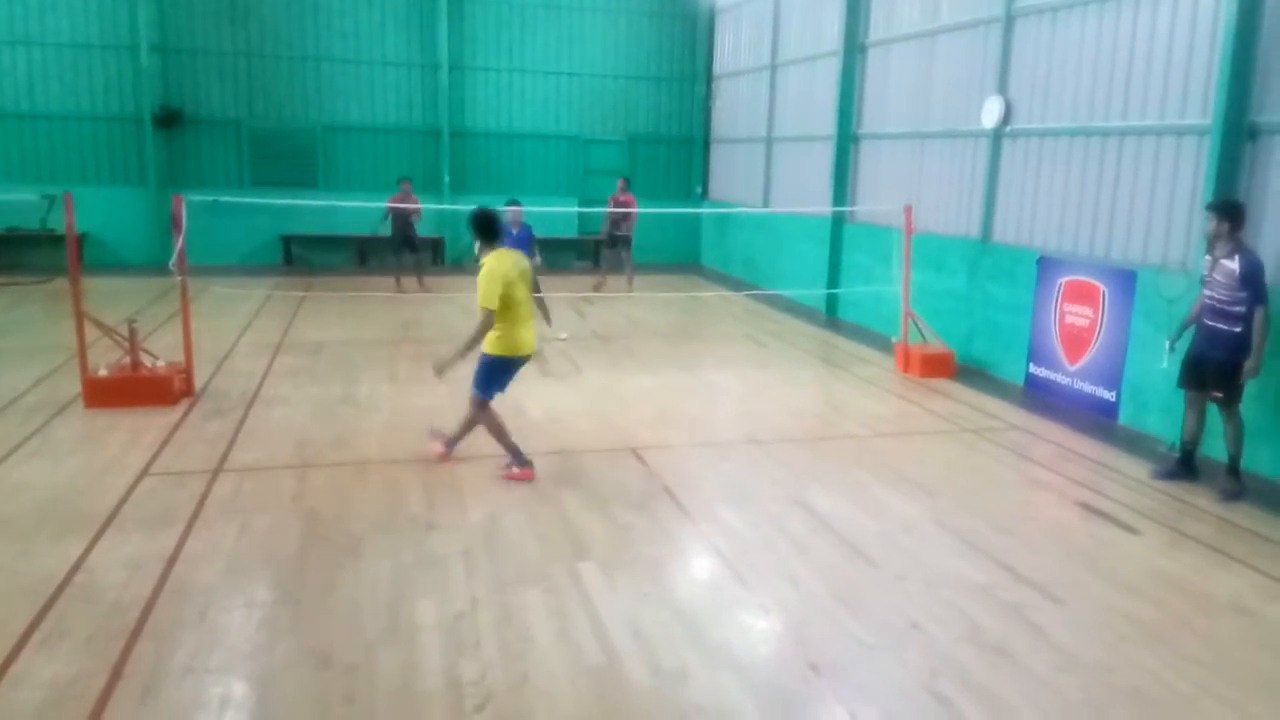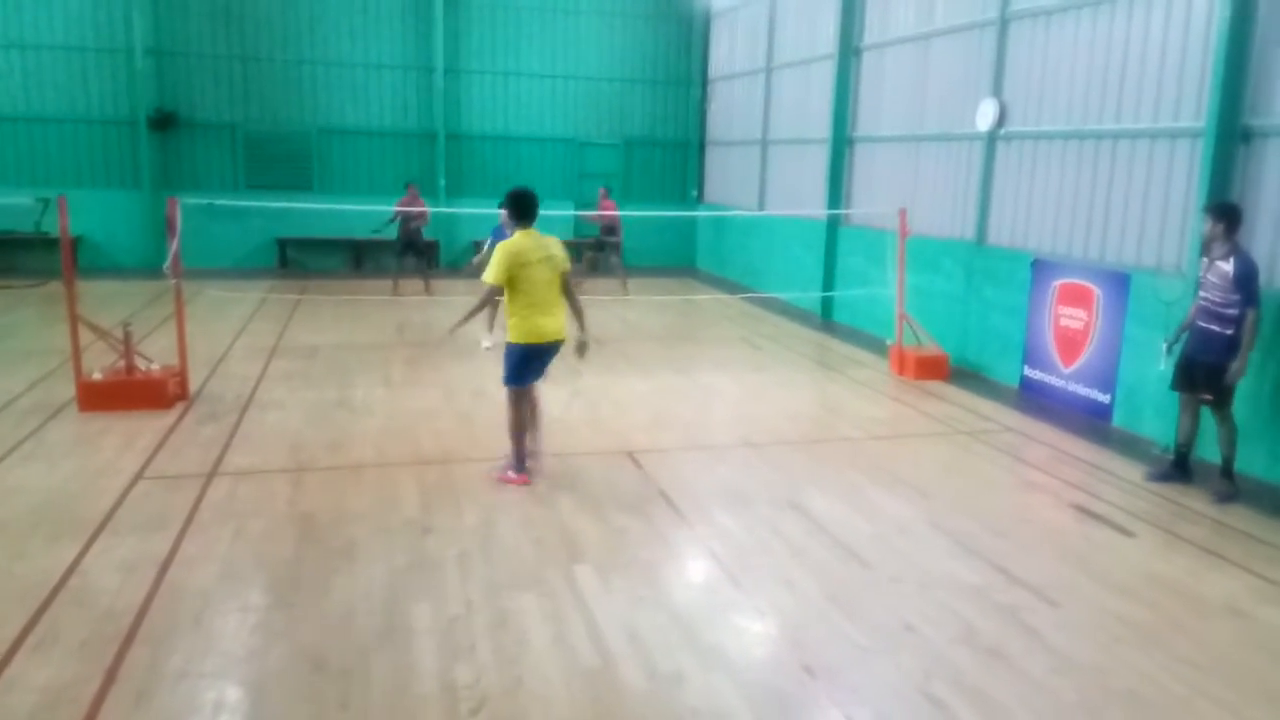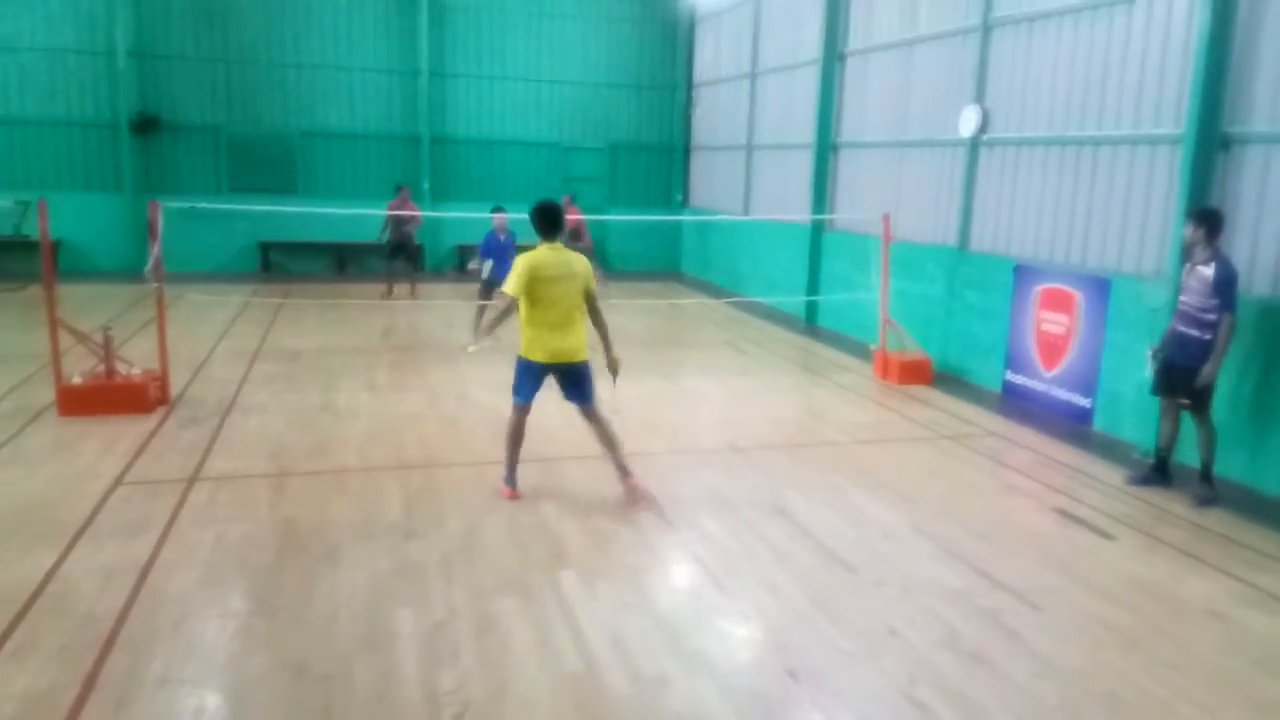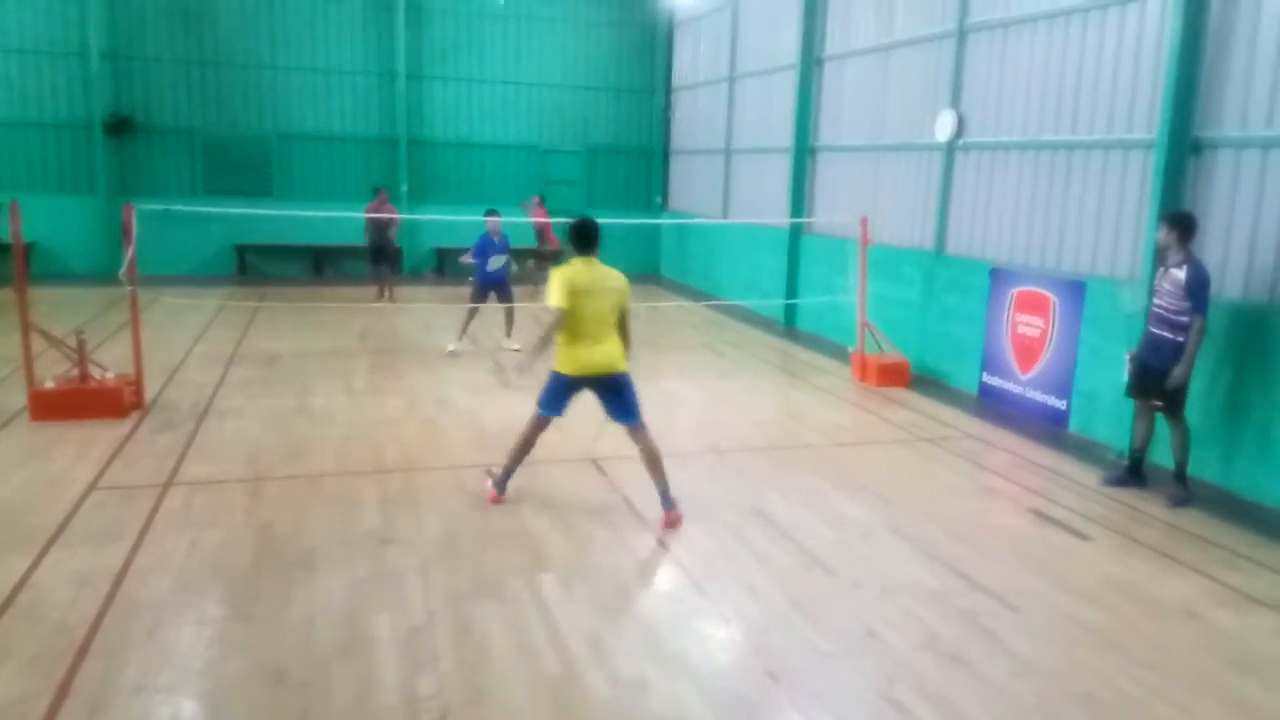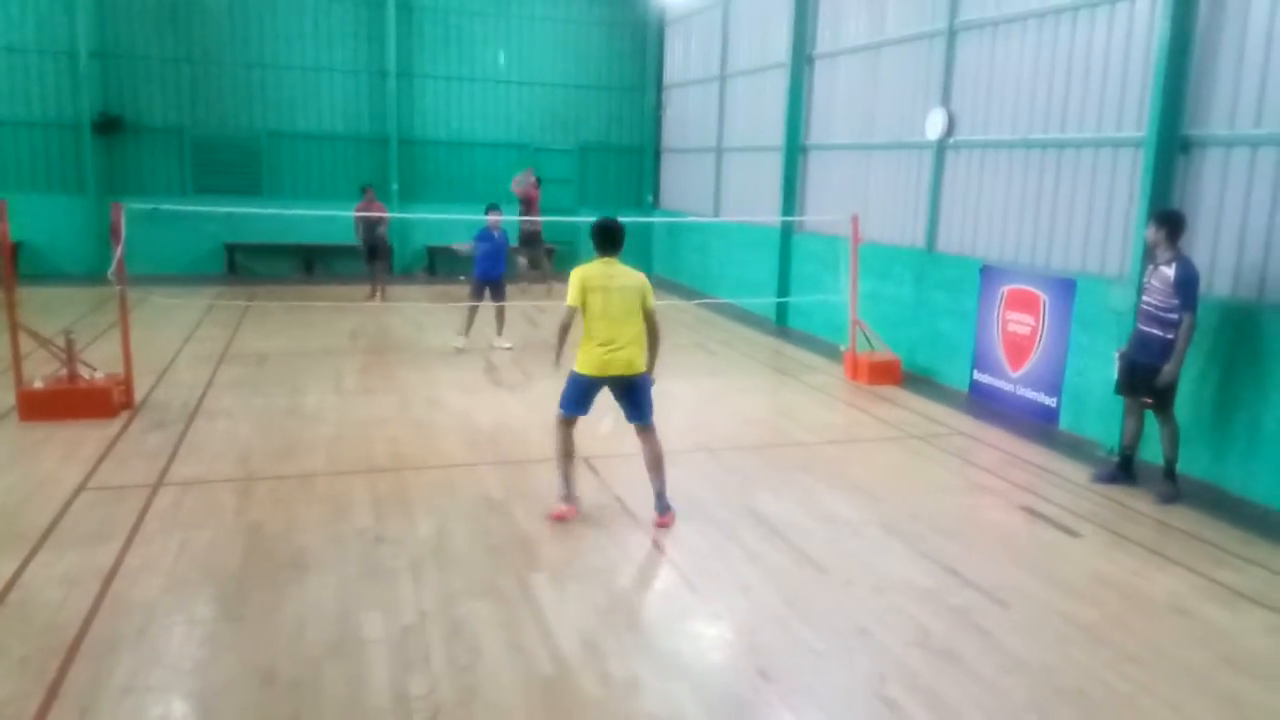
dt=0.2s
person 1, frame 1
left shoulder: (491, 270)
right shoulder: (517, 258)
left elbow: (487, 322)
left wrist: (455, 358)
left hip: (504, 345)
right hip: (524, 341)
left knee: (480, 404)
right knee: (481, 396)
left ankle: (521, 464)
right ankle: (449, 443)
person 1, frame 2
left shoulder: (506, 249)
right shoulder: (555, 245)
left elbow: (488, 296)
right elbow: (569, 291)
left wrist: (461, 322)
right wrist: (583, 331)
left hip: (525, 334)
right hip: (555, 332)
left knee: (516, 396)
right knee: (526, 388)
left ankle: (519, 468)
right ankle: (525, 452)
person 1, frame 3
left shoulder: (527, 262)
right shoulder: (581, 263)
left elbow: (508, 306)
right elbow: (595, 312)
left wrist: (484, 333)
right wrist: (610, 353)
left hip: (535, 352)
right hip: (573, 352)
left knee: (519, 413)
right knee: (593, 416)
left ankle: (510, 481)
right ankle: (626, 478)
person 1, frame 4
left shoulder: (563, 276)
right shoulder: (617, 279)
left elbow: (556, 320)
right elbow: (623, 330)
left wrist: (532, 355)
right wrist: (620, 364)
left hip: (571, 365)
right hip: (609, 367)
left knee: (537, 423)
right knee: (639, 432)
left ankle: (499, 484)
right ankle: (667, 505)
person 1, frame 5
left shoulder: (582, 274)
right shoulder: (639, 279)
left elbow: (566, 320)
right elbow: (654, 330)
left wrist: (559, 351)
right wrist: (649, 367)
left hip: (591, 366)
right hip: (632, 366)
left knee: (564, 424)
right knee: (647, 432)
left ankle: (567, 498)
right ankle: (661, 506)
person 2, frame 1
left shoulder: (1248, 263)
right shoulder: (1210, 256)
left elbow: (1260, 311)
left wrist: (1255, 356)
right wrist: (1180, 330)
left hip: (1229, 352)
right hip: (1201, 344)
left knee: (1228, 409)
right knee: (1192, 400)
left ankle: (1233, 474)
right ankle: (1185, 462)
person 2, frame 2
left shoulder: (1243, 265)
right shoulder: (1207, 258)
left elbow: (1251, 314)
left wrist: (1242, 357)
right wrist: (1177, 334)
left hip: (1220, 354)
right hip: (1194, 347)
left knee: (1220, 411)
right knee: (1187, 402)
left ankle: (1227, 476)
right ankle: (1180, 464)
person 2, frame 3
left shoulder: (1222, 271)
right shoulder: (1190, 265)
left elbow: (1227, 320)
left wrist: (1214, 362)
right wrist: (1162, 343)
left hip: (1198, 358)
right hip: (1175, 352)
left knee: (1200, 416)
right knee: (1168, 407)
left ankle: (1206, 480)
right ankle: (1160, 468)
person 2, frame 4
left shoulder: (1195, 274)
right shoulder: (1164, 268)
left elbow: (1198, 323)
left wrist: (1185, 364)
right wrist: (1139, 348)
left hip: (1171, 361)
right hip: (1149, 355)
left knee: (1174, 417)
right knee: (1142, 409)
left ankle: (1181, 481)
right ankle: (1135, 469)
person 2, frame 5
left shoulder: (1184, 271)
right shoulder: (1152, 266)
left elbow: (1188, 321)
left wrist: (1175, 362)
right wrist: (1128, 346)
left hip: (1161, 359)
right hip: (1138, 353)
left knee: (1163, 414)
right knee: (1131, 406)
left ankle: (1169, 477)
right ankle: (1124, 466)
